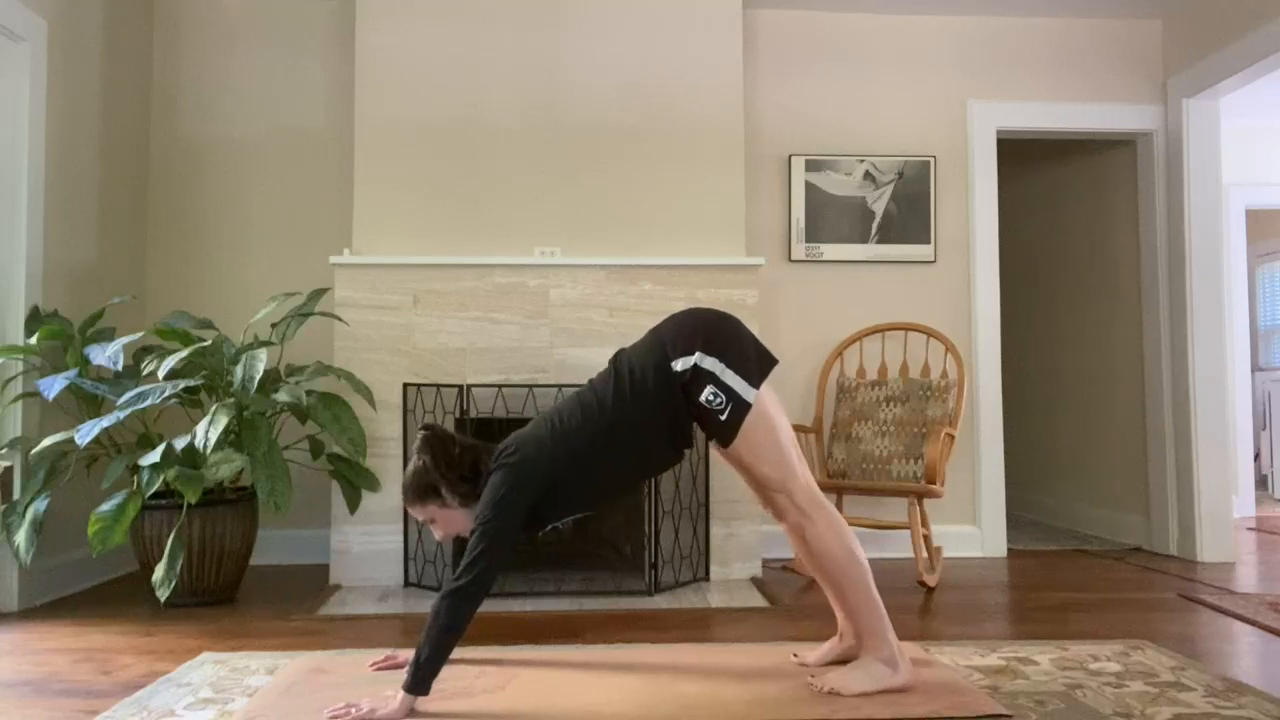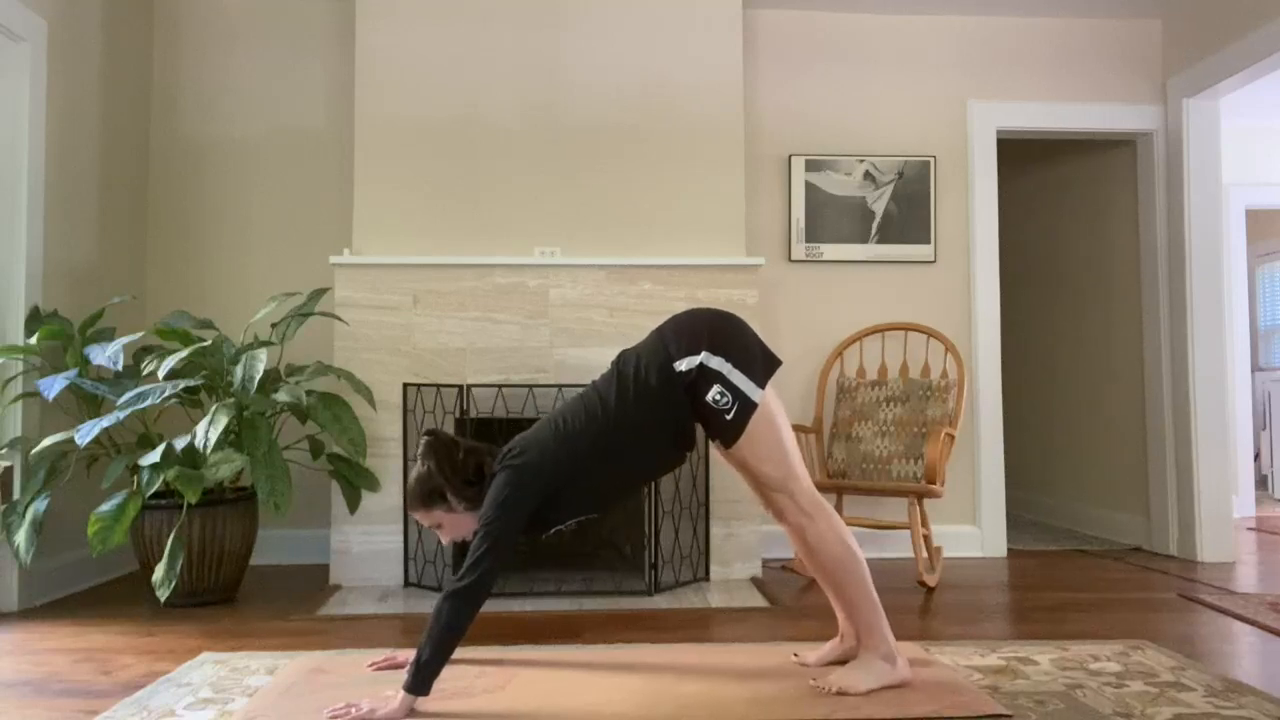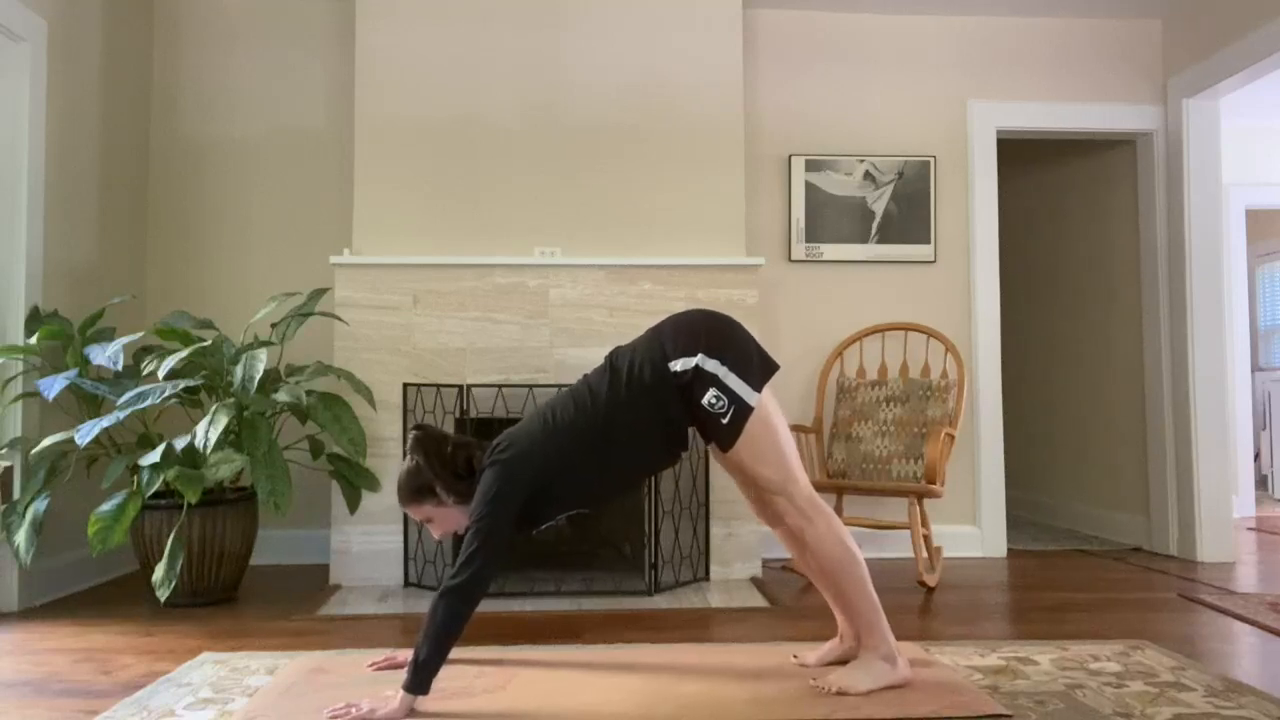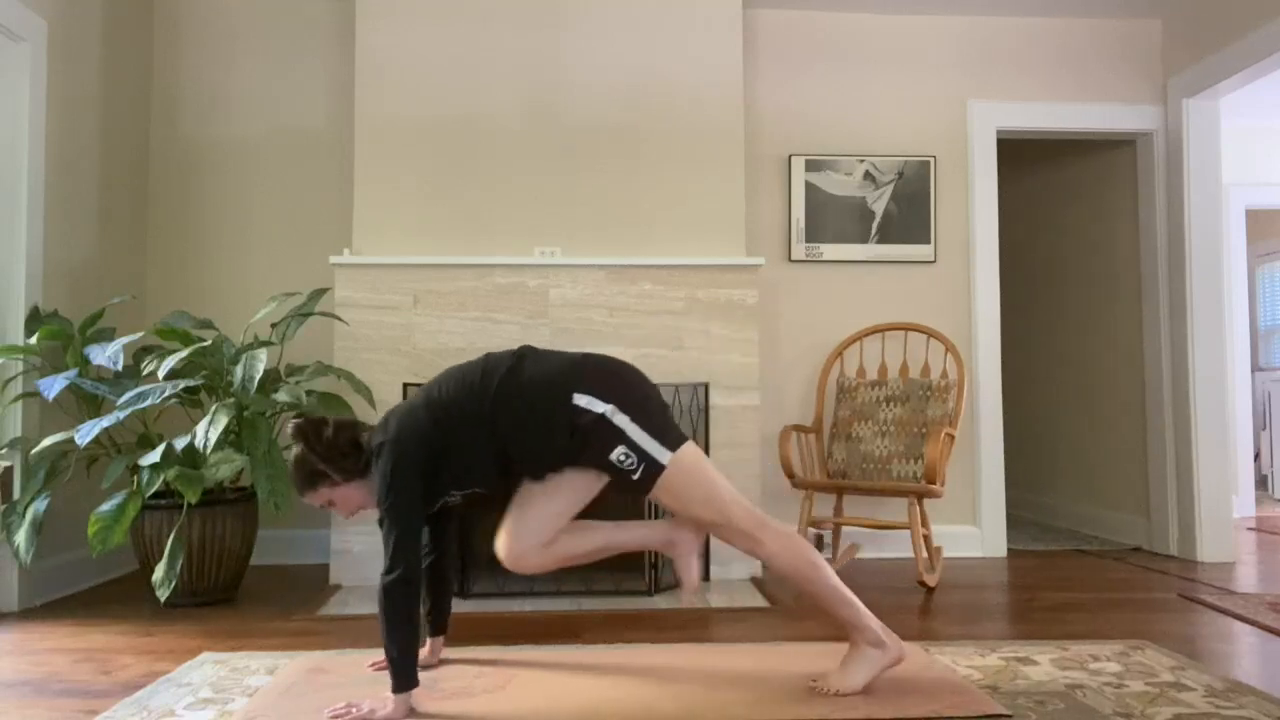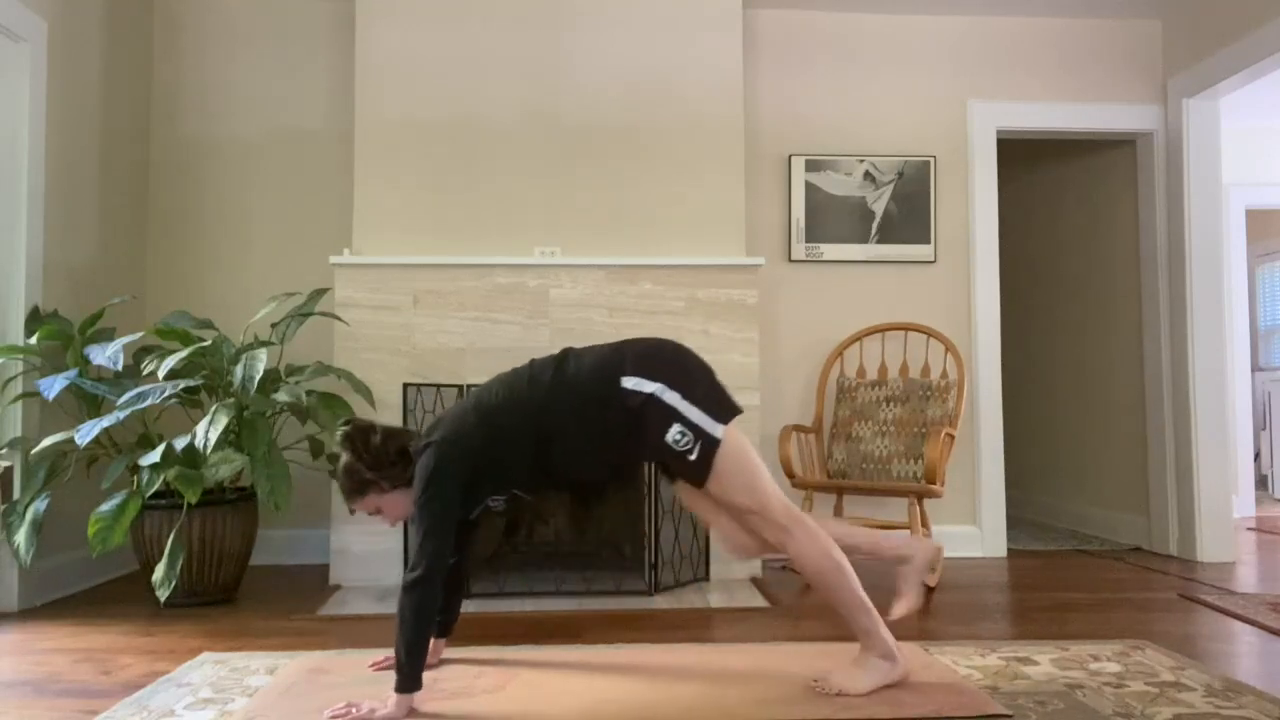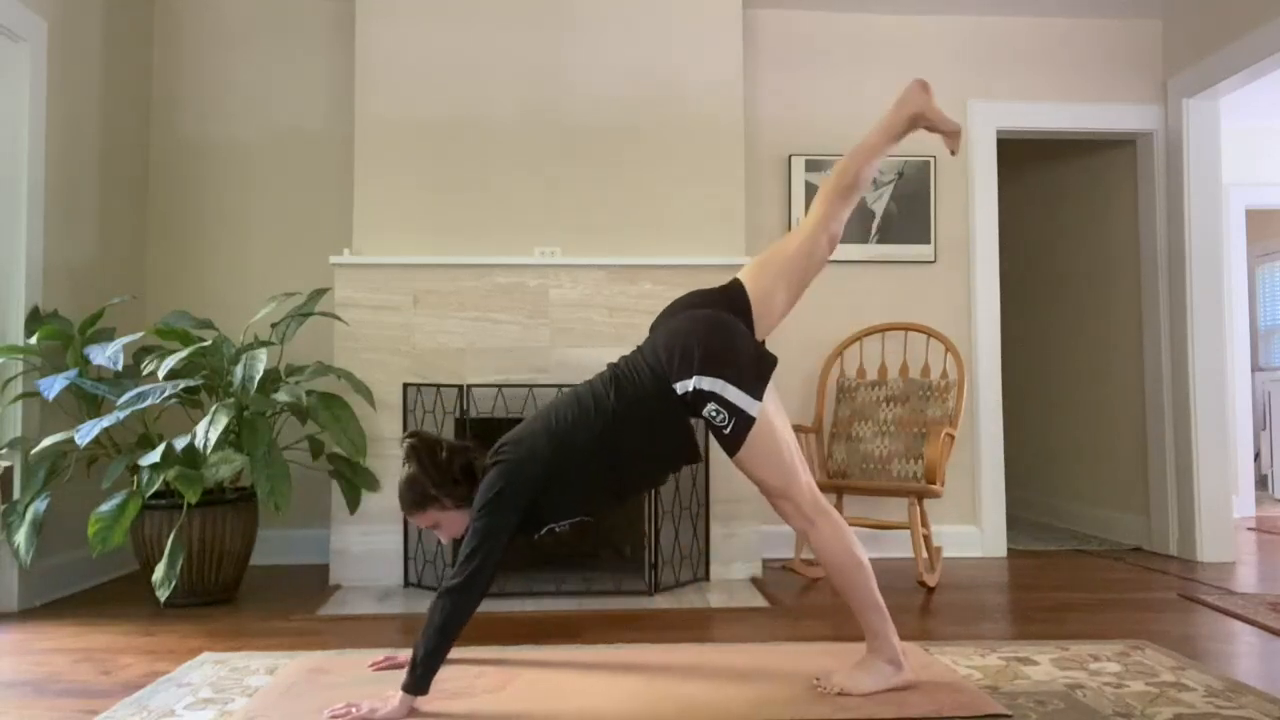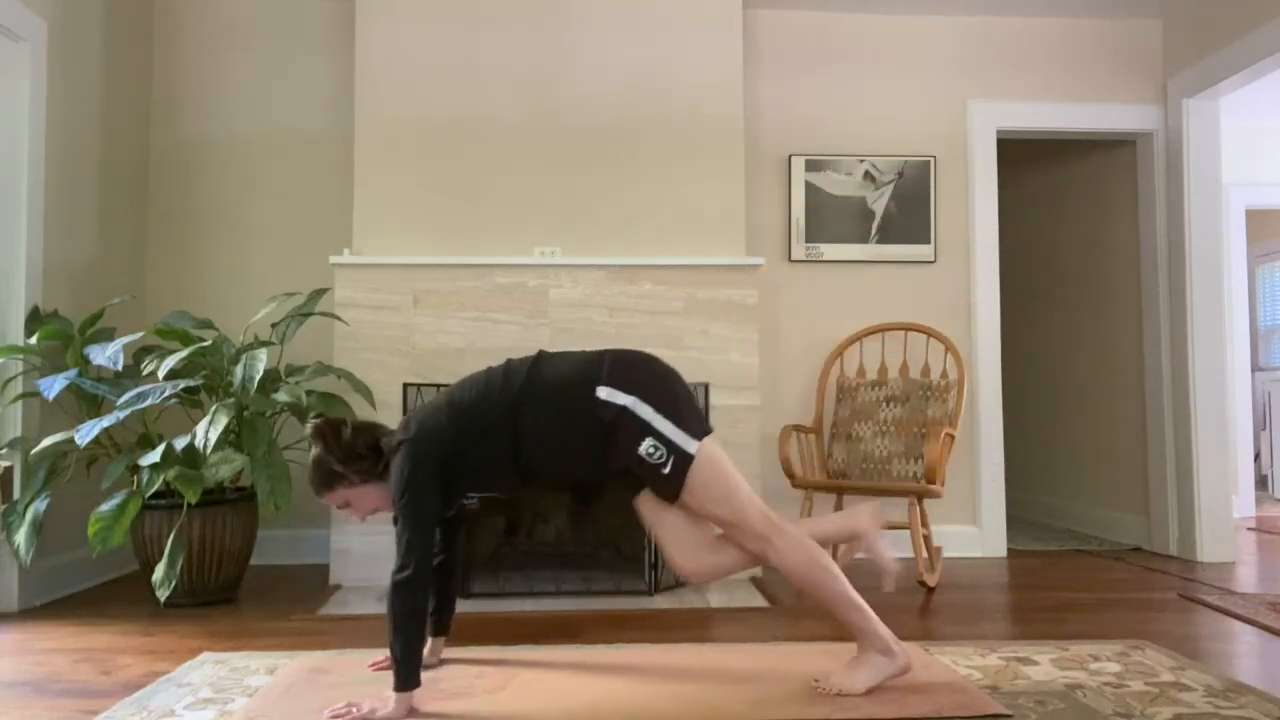
dt=0.7s
person 1, frame 1
left shoulder: (510, 478)
right shoulder: (505, 475)
left elbow: (466, 586)
right elbow: (470, 584)
right wrist: (428, 652)
left hip: (696, 357)
right hip: (689, 364)
left knee: (796, 499)
right knee: (784, 502)
left ankle: (884, 655)
right ankle: (852, 635)
person 1, frame 2
left shoulder: (515, 481)
right shoulder: (507, 477)
left elbow: (469, 586)
right elbow: (473, 581)
right wrist: (430, 650)
left hip: (701, 358)
right hip: (690, 368)
left knee: (796, 501)
right knee: (784, 505)
left ankle: (883, 654)
right ankle: (852, 635)
person 1, frame 3
left shoulder: (504, 477)
right shoulder: (500, 474)
left elbow: (465, 582)
right elbow: (469, 579)
right wrist: (428, 650)
left hip: (695, 361)
right hip: (687, 368)
left knee: (794, 503)
right knee: (775, 510)
left ankle: (883, 654)
right ankle: (852, 634)
person 1, frame 4
left shoulder: (393, 456)
right shoulder: (407, 448)
left elbow: (400, 572)
right elbow: (436, 538)
right wrist: (433, 640)
left hip: (592, 403)
right hip: (574, 418)
left knee: (734, 519)
right knee: (519, 549)
left ankle: (873, 639)
right ankle: (667, 536)
person 1, frame 5
left shoulder: (438, 462)
right shoulder: (450, 460)
left elbow: (425, 573)
right elbow: (456, 549)
right wrist: (435, 641)
left hip: (645, 388)
right hip: (637, 398)
left knee: (773, 517)
right knee: (750, 532)
left ankle: (881, 651)
right ankle: (904, 550)
person 1, frame 6
left shoulder: (505, 480)
right shoulder: (501, 474)
left elbow: (465, 585)
right elbow: (465, 577)
right wrist: (423, 643)
left hip: (699, 366)
right hip: (692, 340)
left knee: (803, 508)
right knee: (819, 228)
left ankle: (886, 659)
right ankle: (911, 112)
person 1, frame 7
left shoulder: (414, 456)
right shoulder: (429, 456)
left elbow: (411, 572)
right elbow: (444, 545)
right wrist: (436, 638)
left hip: (619, 397)
right hip: (614, 401)
left knee: (755, 526)
right knee: (698, 561)
left ankle: (880, 647)
right ankle: (850, 525)
